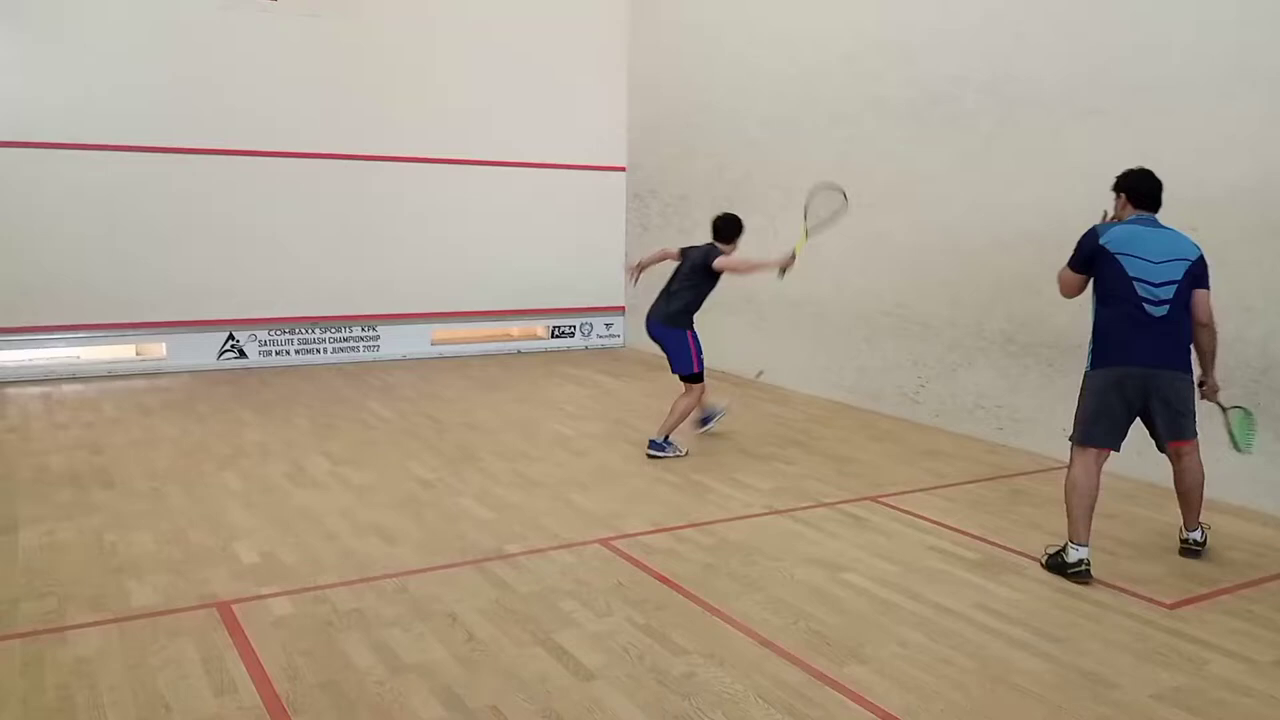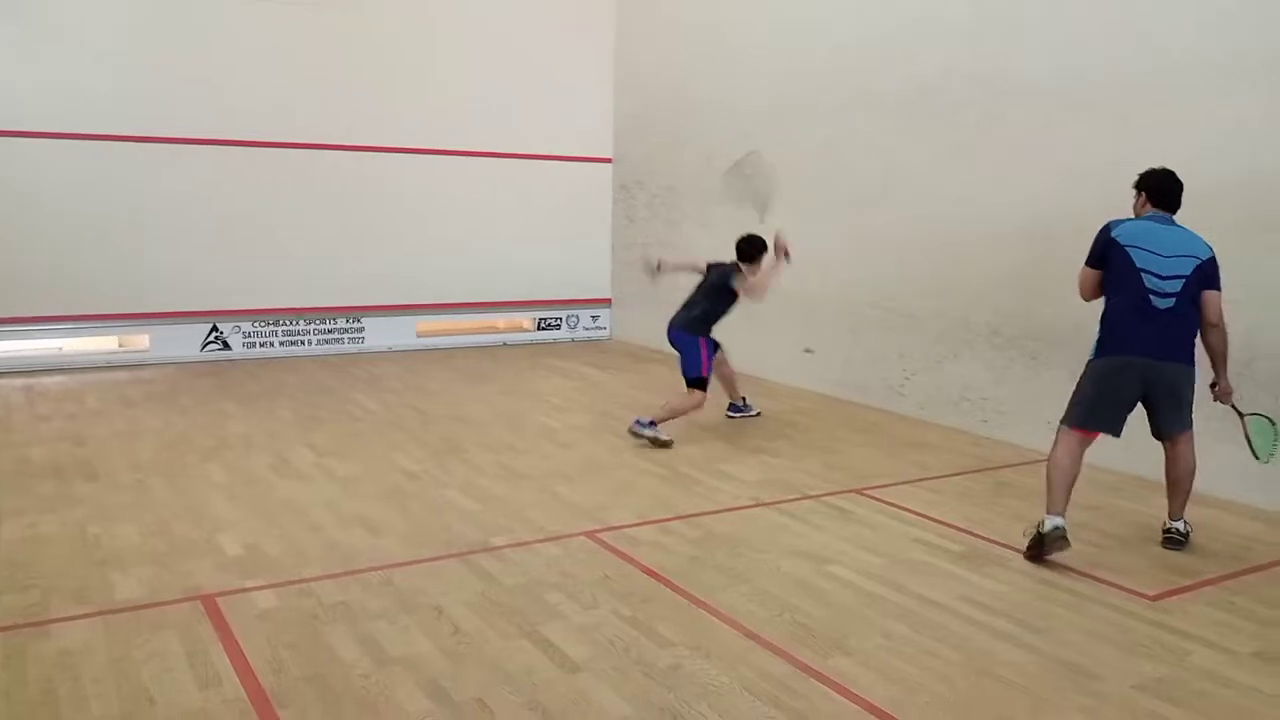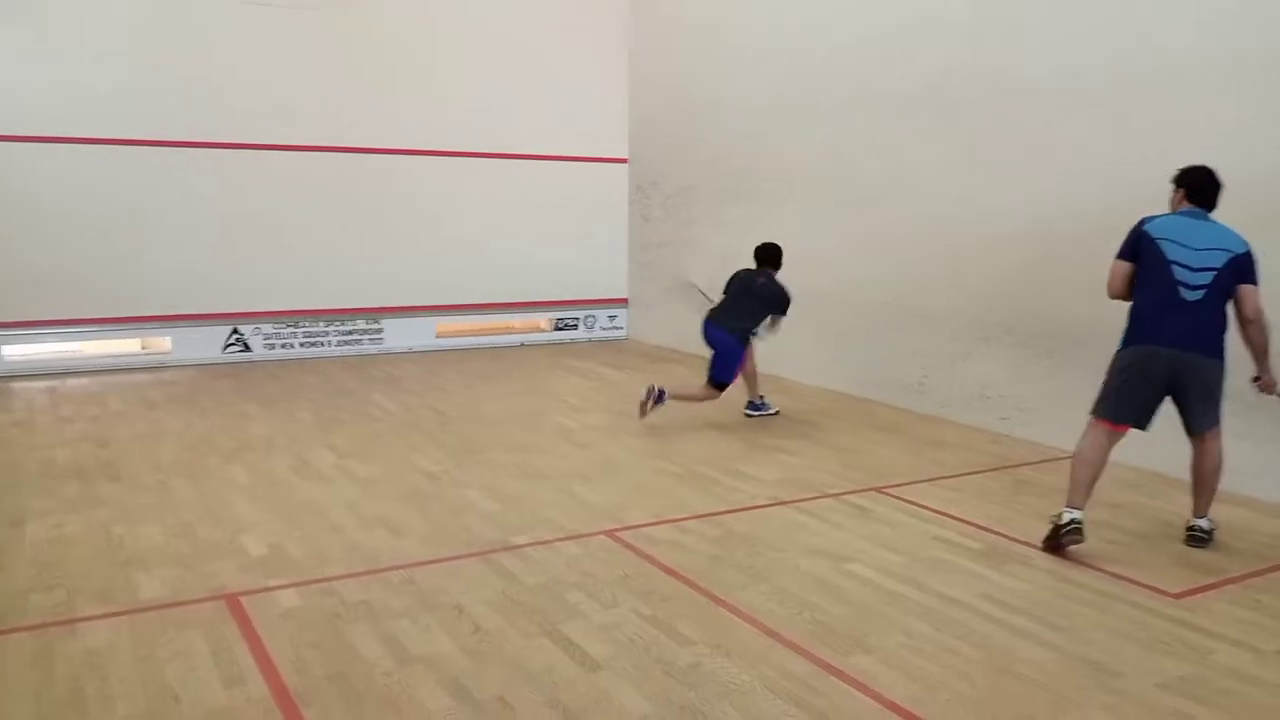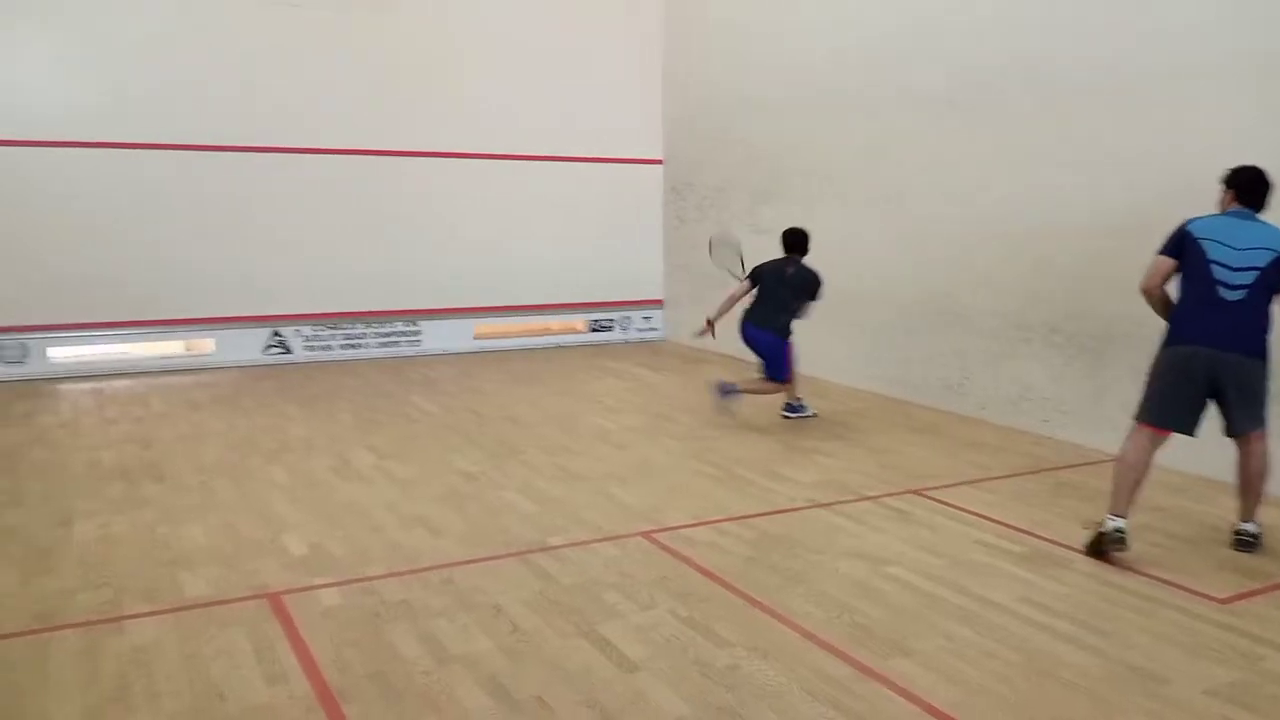
dt=0.2s
person 1, frame 1
left shoulder: (1101, 238)
right shoulder: (1189, 249)
left elbow: (1068, 287)
right elbow: (1204, 322)
right wrist: (1210, 374)
left hip: (1112, 368)
right hip: (1172, 371)
left knee: (1086, 455)
right knee: (1184, 450)
left ankle: (1076, 553)
right ankle: (1192, 533)
person 1, frame 2
left shoulder: (1116, 233)
right shoulder: (1201, 250)
left elbow: (1087, 290)
right elbow: (1213, 322)
right wrist: (1221, 375)
left hip: (1115, 357)
right hip: (1175, 363)
left knee: (1072, 437)
right knee: (1179, 440)
left ankle: (1053, 524)
right ankle: (1176, 526)
person 1, frame 3
left shoulder: (1150, 229)
right shoulder: (1236, 245)
left elbow: (1116, 288)
right elbow: (1251, 316)
right wrist: (1264, 368)
left hip: (1143, 349)
right hip: (1203, 357)
left knee: (1102, 429)
right knee: (1207, 437)
left ankle: (1070, 517)
right ankle: (1200, 523)
person 1, frame 4
left shoulder: (1195, 229)
left elbow: (1150, 285)
left hip: (1186, 349)
right hip: (1245, 358)
left knee: (1145, 435)
left ankle: (1114, 526)
right ankle: (1247, 527)
person 2, frame 1
left shoulder: (699, 252)
right shoulder: (712, 257)
left elbow: (665, 252)
right elbow: (731, 266)
left wrist: (640, 265)
right wrist: (776, 263)
left hip: (657, 321)
right hip: (674, 326)
left knee: (695, 365)
right knee: (695, 390)
left ankle: (705, 415)
right ankle: (658, 441)
person 2, frame 2
left shoulder: (723, 269)
right shoulder: (737, 277)
left elbow: (691, 264)
right elbow: (754, 290)
left wrist: (660, 266)
right wrist: (777, 260)
left hip: (679, 328)
right hip: (689, 334)
left knee: (720, 358)
right knee: (696, 397)
left ankle: (738, 404)
right ankle: (646, 424)
person 2, frame 3
left shoulder: (739, 276)
right shoulder: (781, 295)
right elbow: (773, 326)
right wrist: (763, 329)
left hip: (711, 327)
right hip: (731, 338)
left knee: (747, 350)
right knee: (713, 391)
left ankle: (755, 402)
right ankle: (661, 394)
person 2, frame 4
left shoulder: (765, 268)
right shoulder: (811, 278)
left elbow: (735, 295)
left wrist: (711, 320)
left hip: (749, 327)
right hip: (773, 333)
left knee: (784, 355)
right knee: (778, 383)
left ankle: (794, 404)
right ankle: (733, 388)
